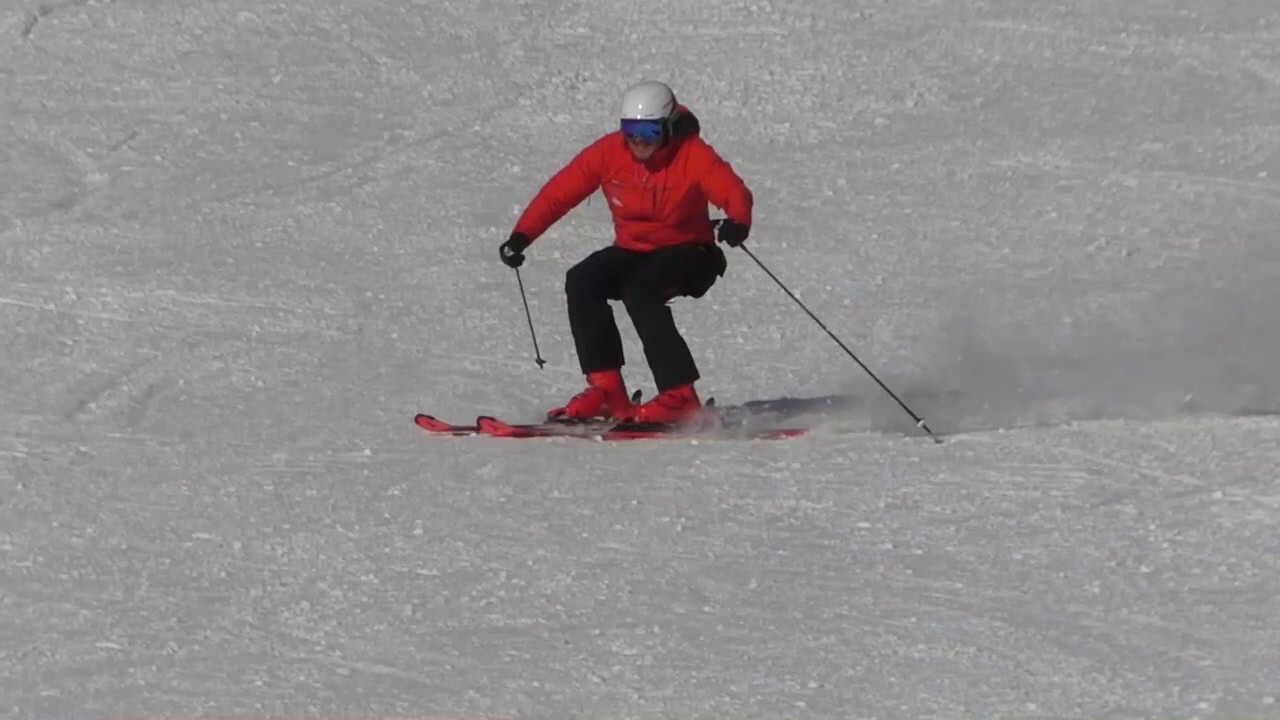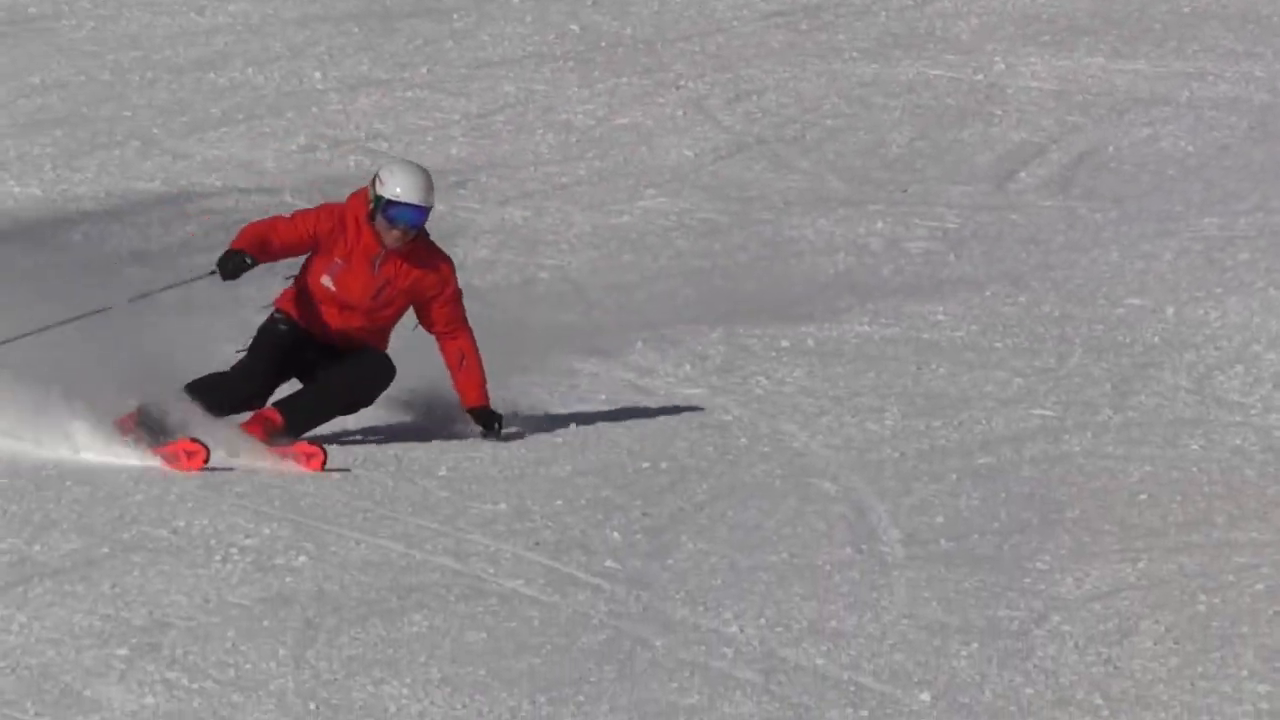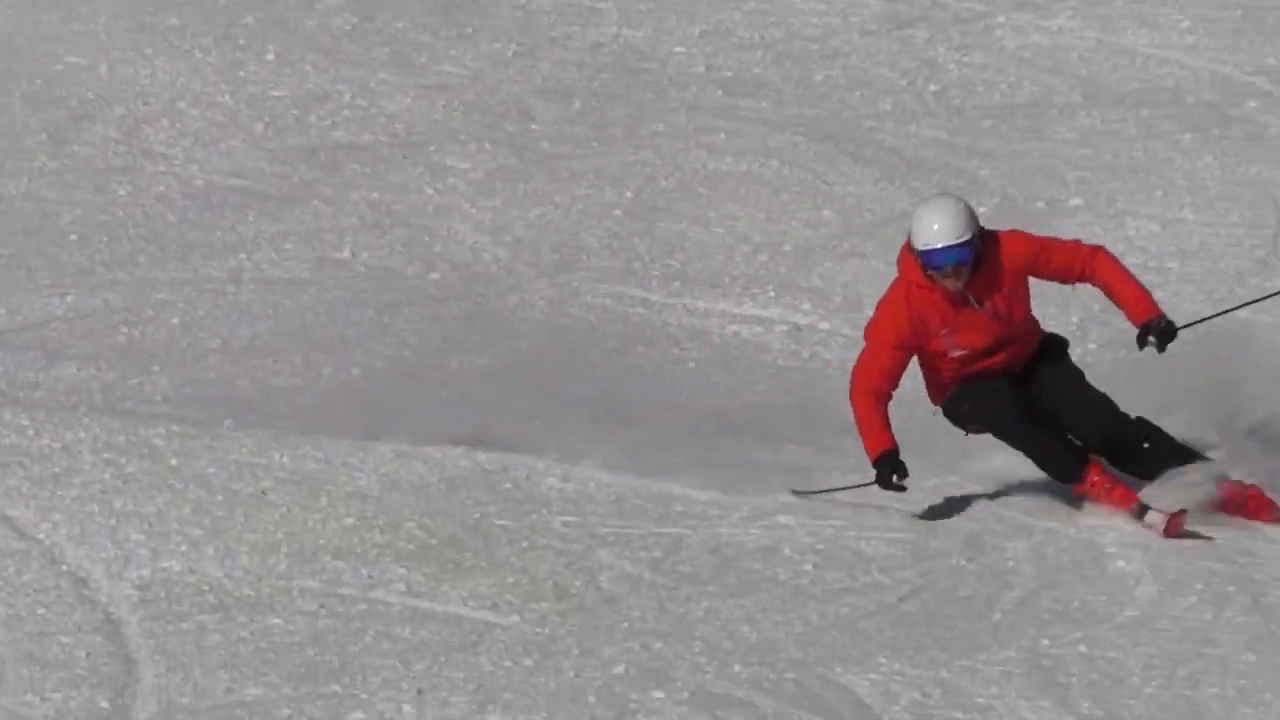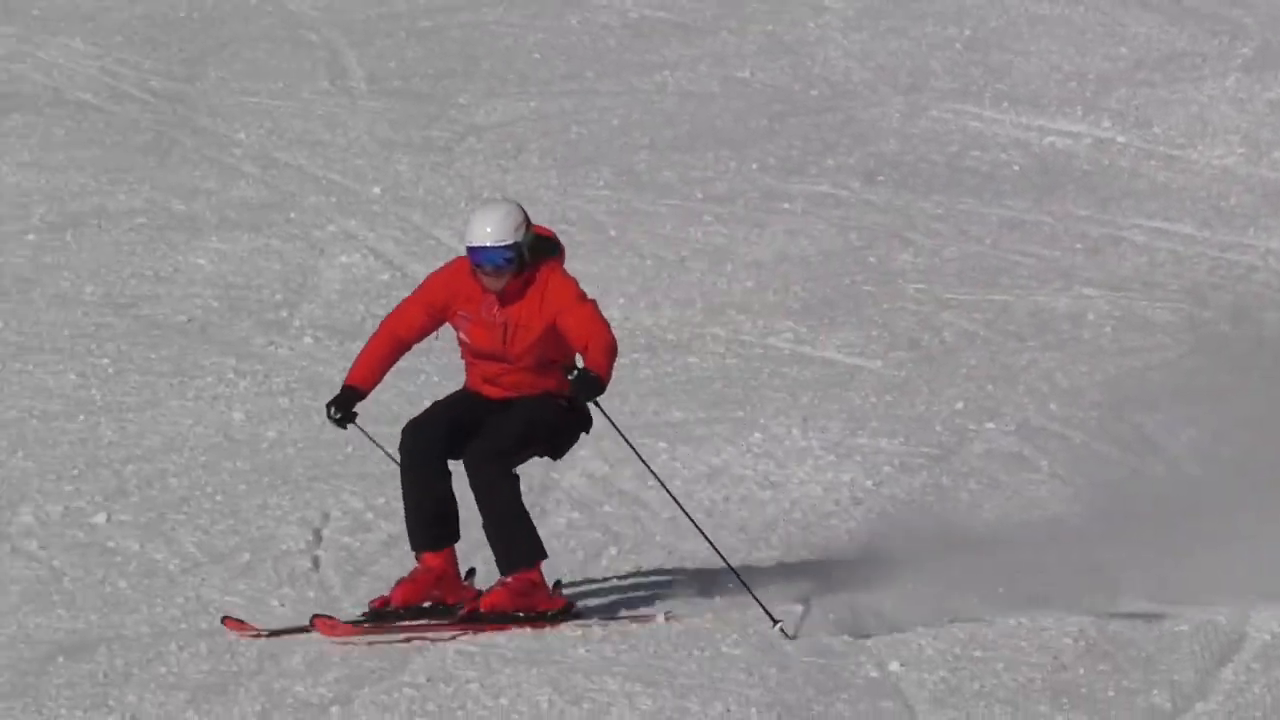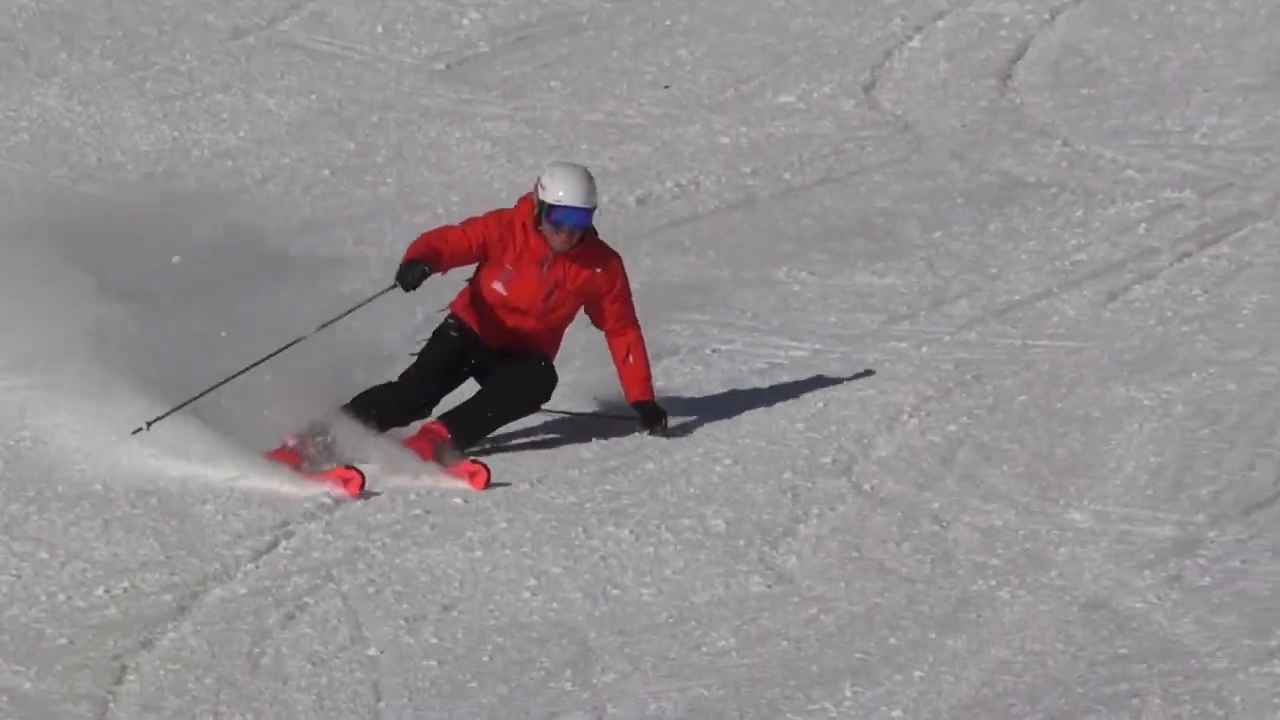
dt=1s
person 1, frame 1
left shoulder: (694, 155)
right shoulder: (609, 151)
left elbow: (736, 193)
right elbow: (561, 189)
left wrist: (737, 224)
right wrist: (521, 235)
left hip: (684, 253)
right hip: (631, 251)
left knee: (638, 295)
right knee: (579, 282)
left ankle: (680, 396)
right ankle: (605, 388)
person 1, frame 2
left shoulder: (431, 269)
right shoulder: (335, 221)
left elbow: (452, 333)
right elbow: (263, 234)
left wrist: (477, 403)
right wrist: (238, 253)
left hip: (348, 353)
right hip: (293, 327)
left knee: (378, 371)
right knee: (252, 380)
left ankle: (267, 426)
person 1, frame 3
left shoulder: (1008, 252)
right shoulder: (904, 306)
left elbow: (1091, 261)
right elbow: (869, 384)
left wrist: (1148, 314)
right wrist: (882, 453)
left hip: (1031, 362)
right hip: (970, 392)
left knee: (1104, 424)
right knee: (1003, 406)
right ankle: (1095, 481)
person 1, frame 4
left shoulder: (552, 284)
right shoulder: (456, 280)
left elbow: (598, 337)
right elbow: (400, 329)
left wrist: (595, 375)
right wrist: (354, 389)
left hip: (547, 402)
right hip: (485, 397)
left knee: (485, 456)
right knee: (418, 440)
left ankle: (526, 583)
right ankle: (433, 572)
person 1, frame 5
left shoulder: (601, 267)
right shoulder: (504, 228)
left elbow: (622, 330)
right elbow: (438, 243)
left wrist: (642, 397)
right wrist: (415, 264)
left hip: (521, 354)
right hip: (466, 333)
left knee: (541, 377)
right knee: (413, 392)
left ankle: (435, 440)
